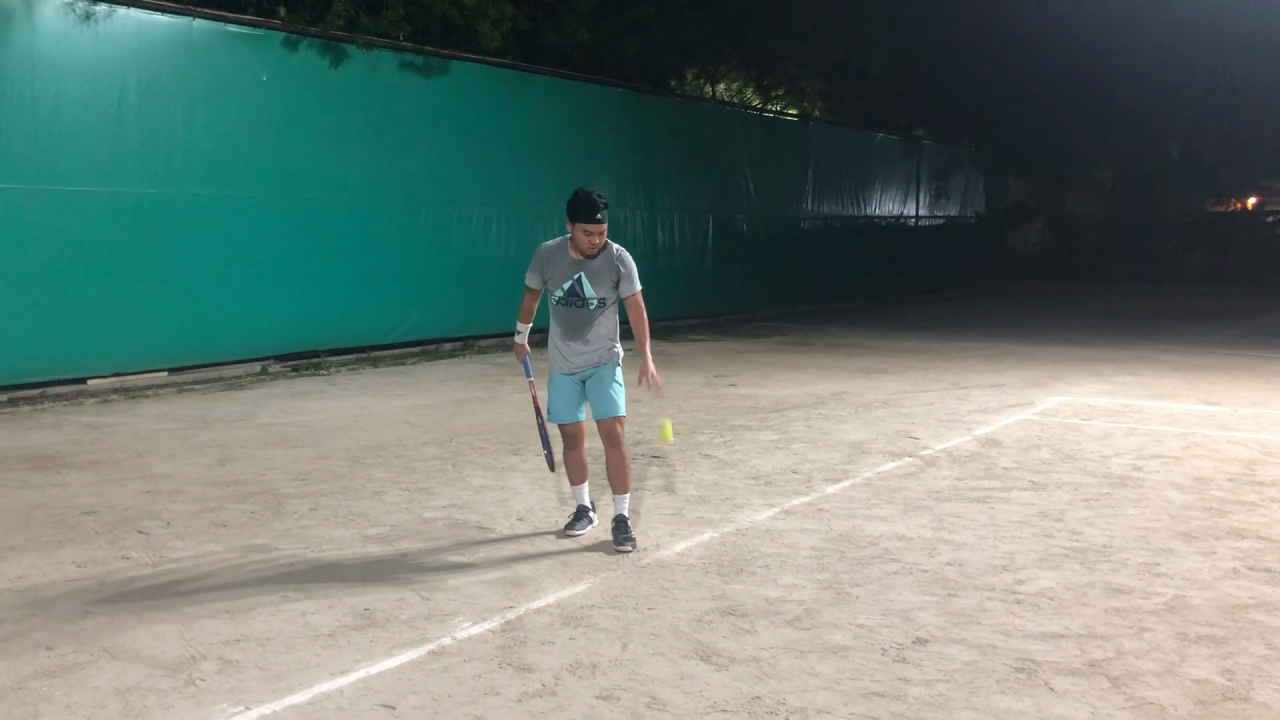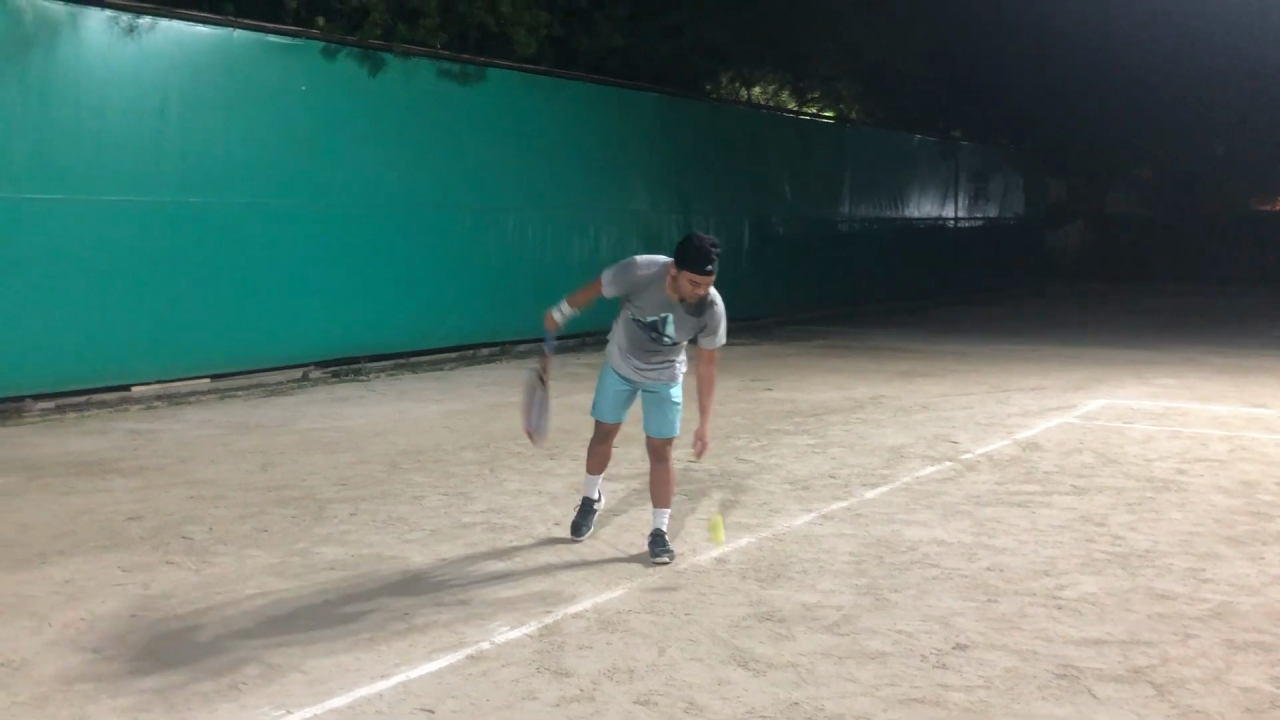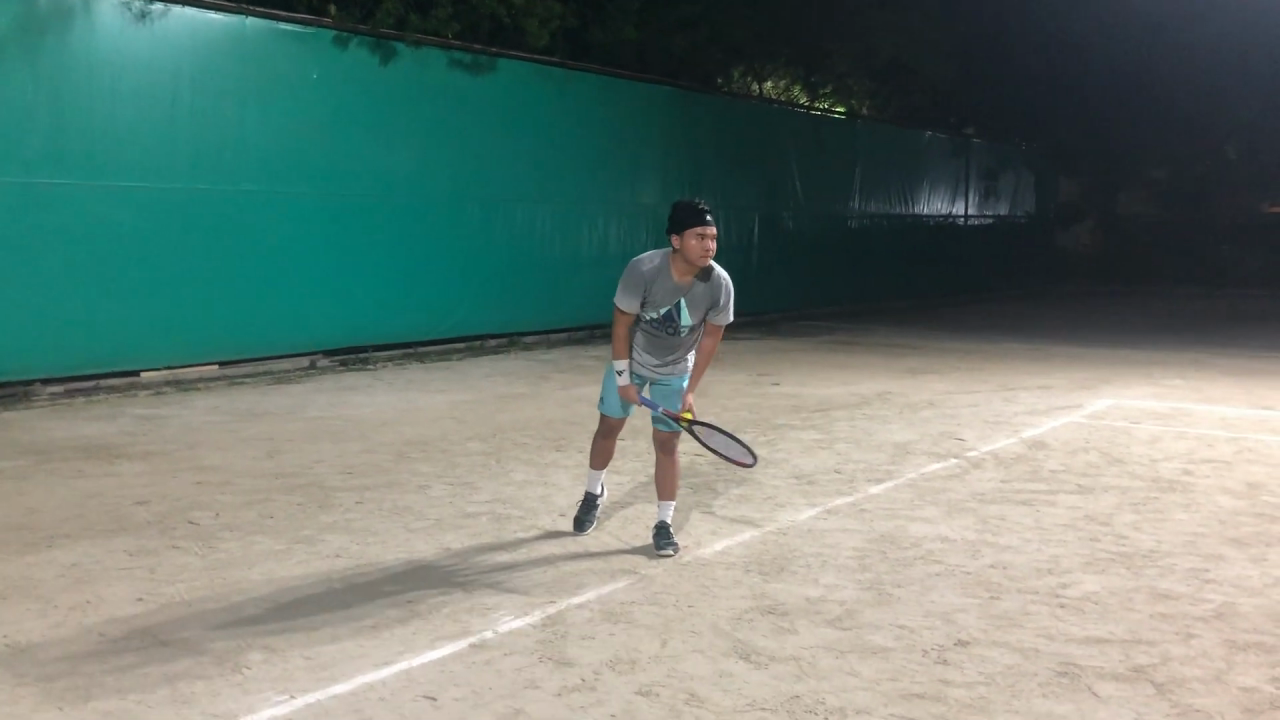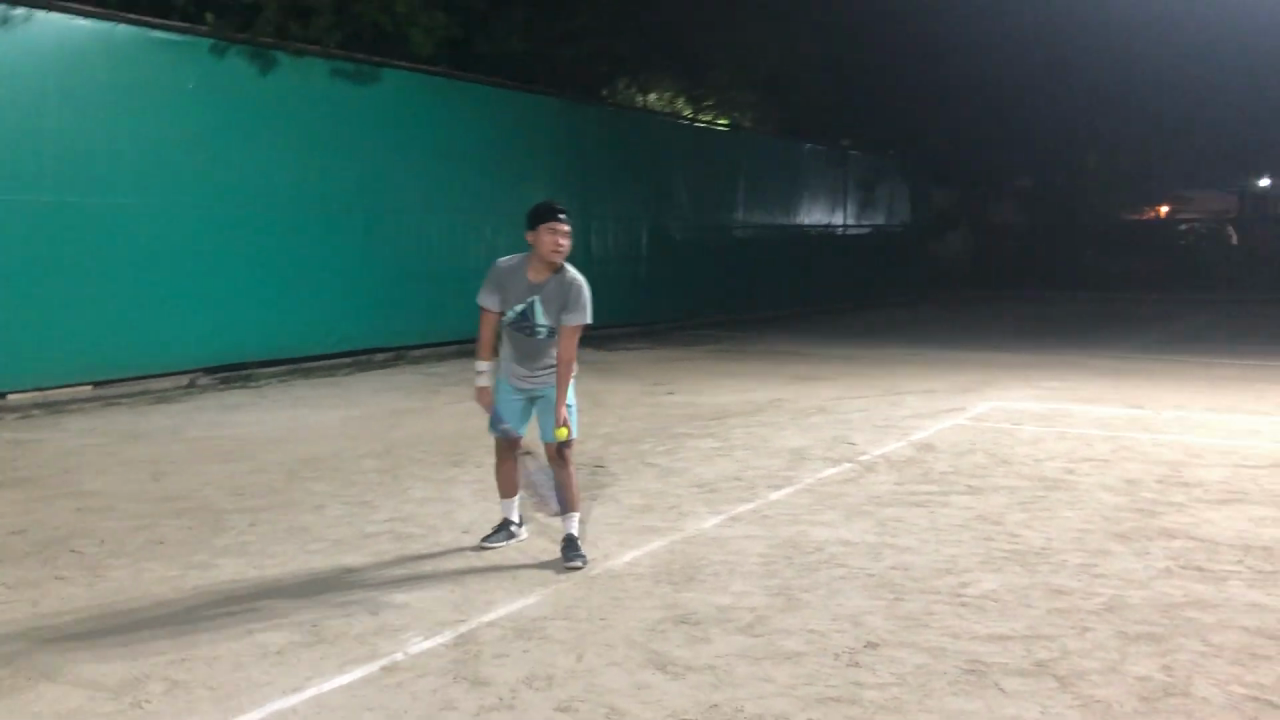
dt=1s
person 1, frame 1
left shoulder: (619, 260)
right shoulder: (546, 255)
left elbow: (636, 309)
right elbow: (531, 295)
left wrist: (645, 357)
right wrist: (520, 338)
left hip: (603, 362)
right hip: (562, 365)
left knee: (613, 434)
right knee: (571, 437)
left ankle: (621, 518)
right ankle: (584, 508)
person 1, frame 2
left shoulder: (712, 309)
right shoulder: (639, 271)
left elbow: (707, 364)
right elbow: (596, 289)
left wrist: (703, 422)
right wrist: (561, 312)
left hip: (665, 377)
right hip: (620, 365)
left knee: (660, 451)
right knee: (603, 434)
left ankle: (659, 532)
right ankle: (591, 498)
person 1, frame 3
left shoulder: (719, 284)
right shoulder: (642, 269)
left elbow: (710, 338)
right elbow: (621, 327)
left wrist: (690, 390)
right wrist: (623, 379)
left hip: (675, 370)
right hip: (629, 362)
left knee: (667, 443)
right knee: (608, 427)
left ankle: (664, 524)
right ankle: (594, 493)
person 1, frame 4
left shoulder: (574, 284)
right shoulder: (503, 272)
left elbow: (568, 346)
right elbow: (488, 327)
left wrist: (562, 402)
right wrist: (483, 380)
left hip: (553, 381)
right hip: (510, 379)
left knee: (559, 455)
right knee: (505, 448)
left ankle: (571, 536)
right ankle: (512, 522)
